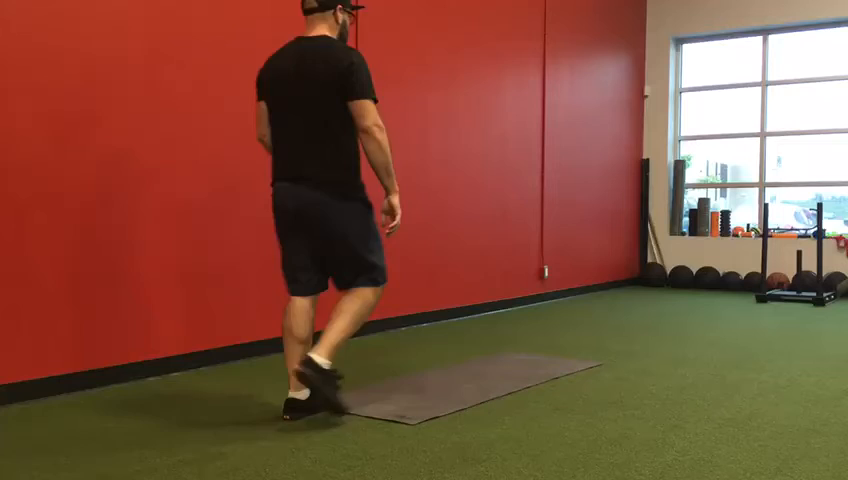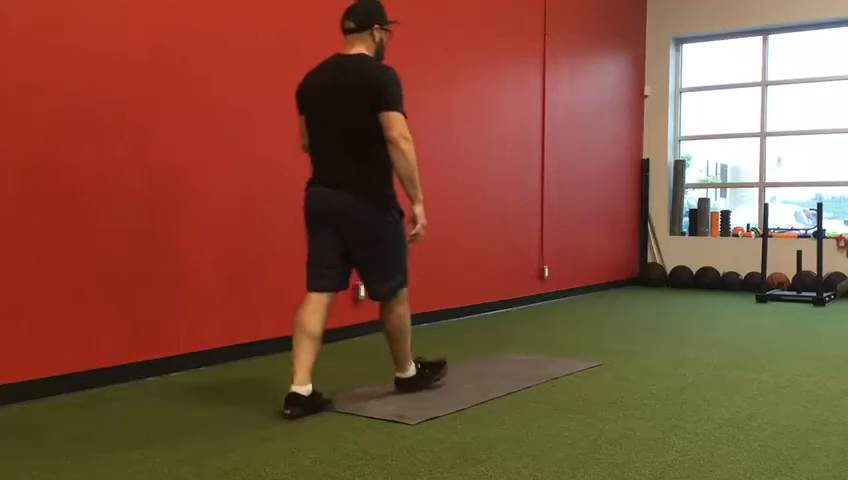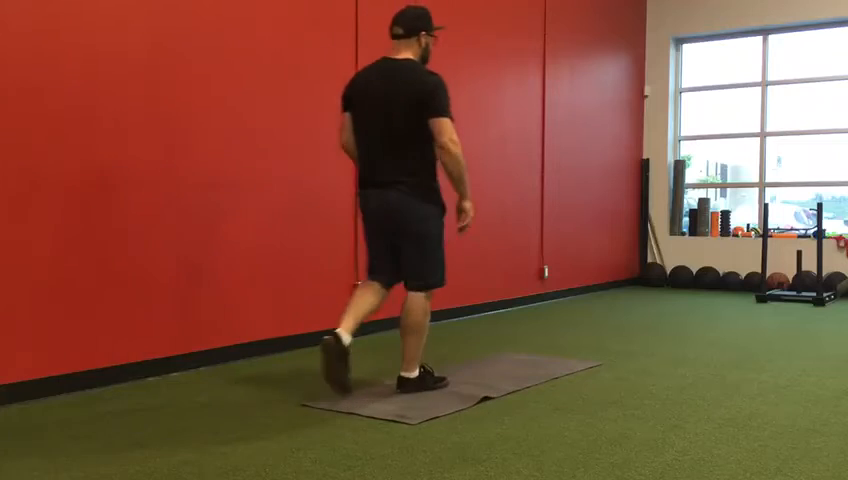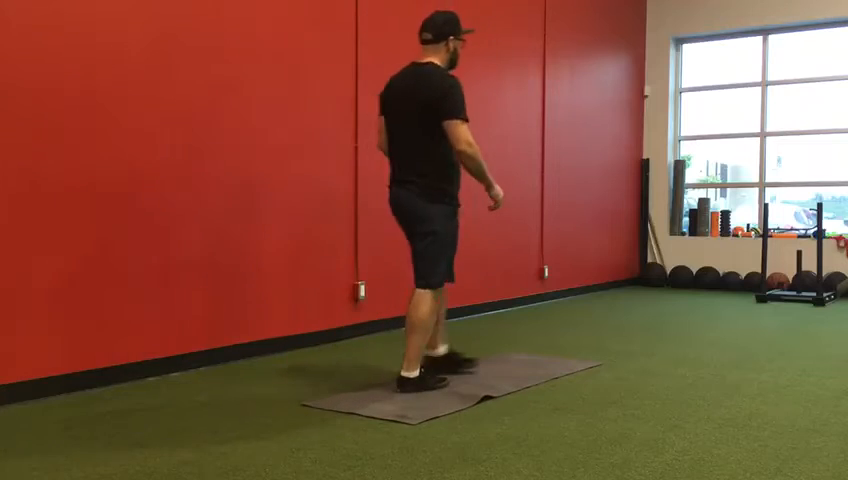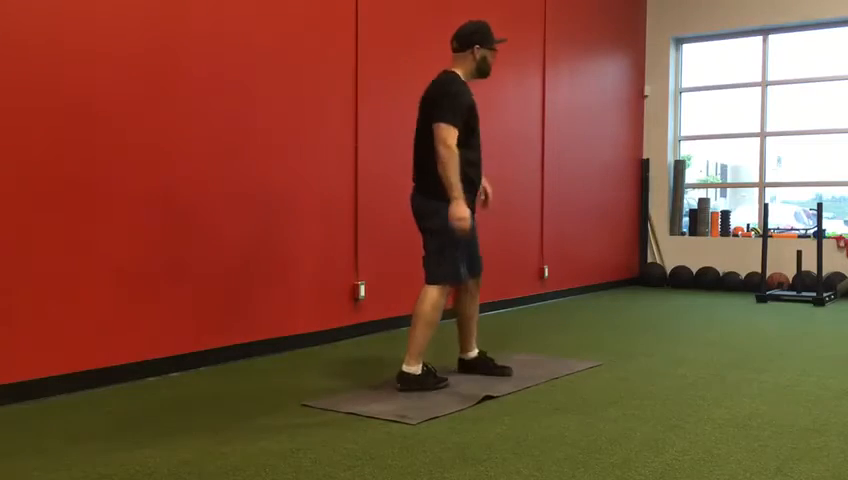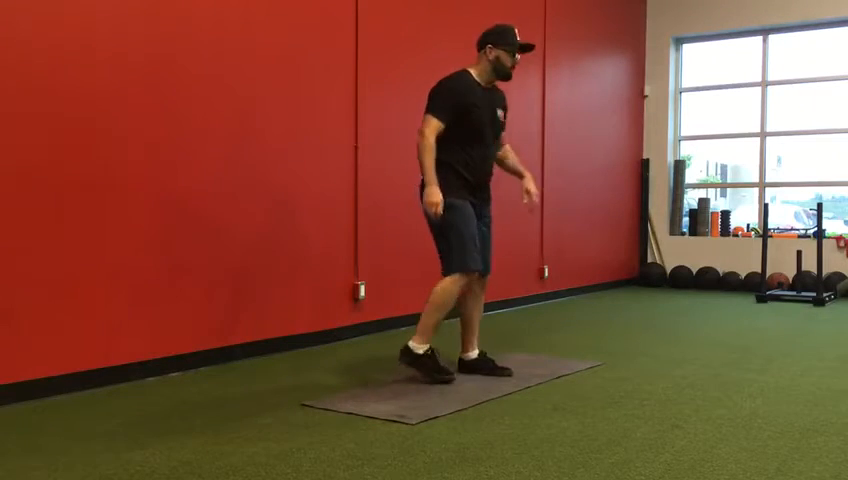
dt=0.3s
person 1, frame 1
left shoulder: (273, 65)
right shoulder: (347, 60)
left elbow: (265, 134)
right elbow: (370, 129)
right wrist: (392, 191)
left hip: (288, 192)
right hip: (337, 194)
left knee: (301, 291)
right knee: (369, 281)
left ankle: (298, 394)
right ankle: (319, 360)
person 1, frame 2
left shoulder: (312, 80)
right shoulder: (381, 76)
left elbow: (306, 142)
right elbow: (397, 140)
right wrist: (417, 201)
left hip: (321, 196)
right hip: (370, 201)
left knee: (319, 291)
right knee: (392, 291)
left ankle: (300, 390)
right ankle: (406, 372)
person 1, frame 3
left shoulder: (359, 81)
right shoulder: (427, 82)
left elbow: (346, 141)
right elbow: (447, 144)
right wrist: (464, 197)
left hip: (373, 195)
right hip: (416, 199)
left knee: (380, 279)
right knee: (420, 287)
left ankle: (339, 338)
right ankle: (412, 373)
person 1, frame 4
left shoulder: (395, 84)
right shoulder: (445, 85)
left elbow: (384, 142)
right elbow: (463, 145)
right wrist: (492, 186)
left hip: (403, 191)
right hip: (433, 197)
left knee: (432, 276)
right knee: (430, 282)
left ankle: (438, 352)
right ankle: (411, 372)
person 1, frame 5
left shoulder: (452, 88)
right shoulder: (452, 90)
right elbow: (445, 146)
left wrist: (478, 178)
right wrist: (458, 201)
left hip: (450, 200)
right hip: (440, 203)
left knee: (470, 278)
right knee: (441, 282)
left ankle: (470, 355)
right ankle: (412, 369)
person 1, frame 6
left shoulder: (497, 97)
right shoulder: (454, 87)
left elbow: (499, 146)
right elbow: (427, 135)
left wrist: (524, 174)
right wrist: (431, 186)
left hip: (478, 197)
right hip: (450, 195)
left knee: (479, 276)
right knee: (463, 272)
left ankle: (470, 355)
right ankle: (417, 346)
